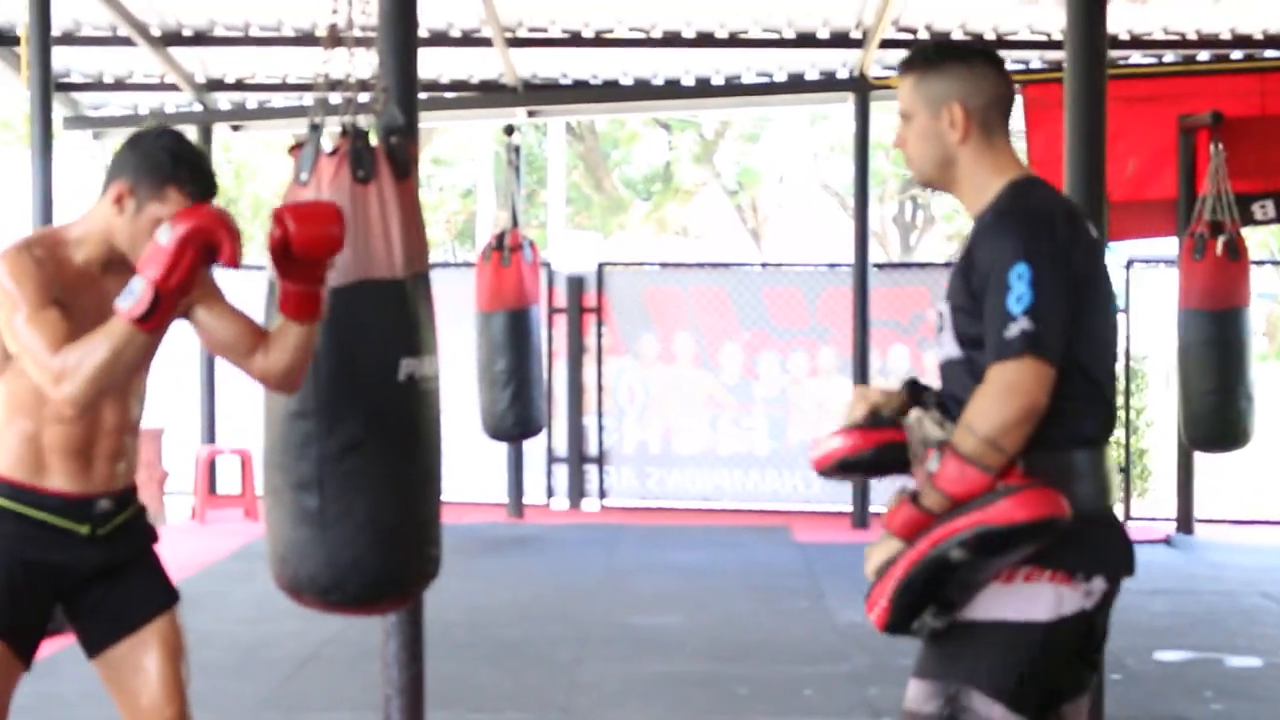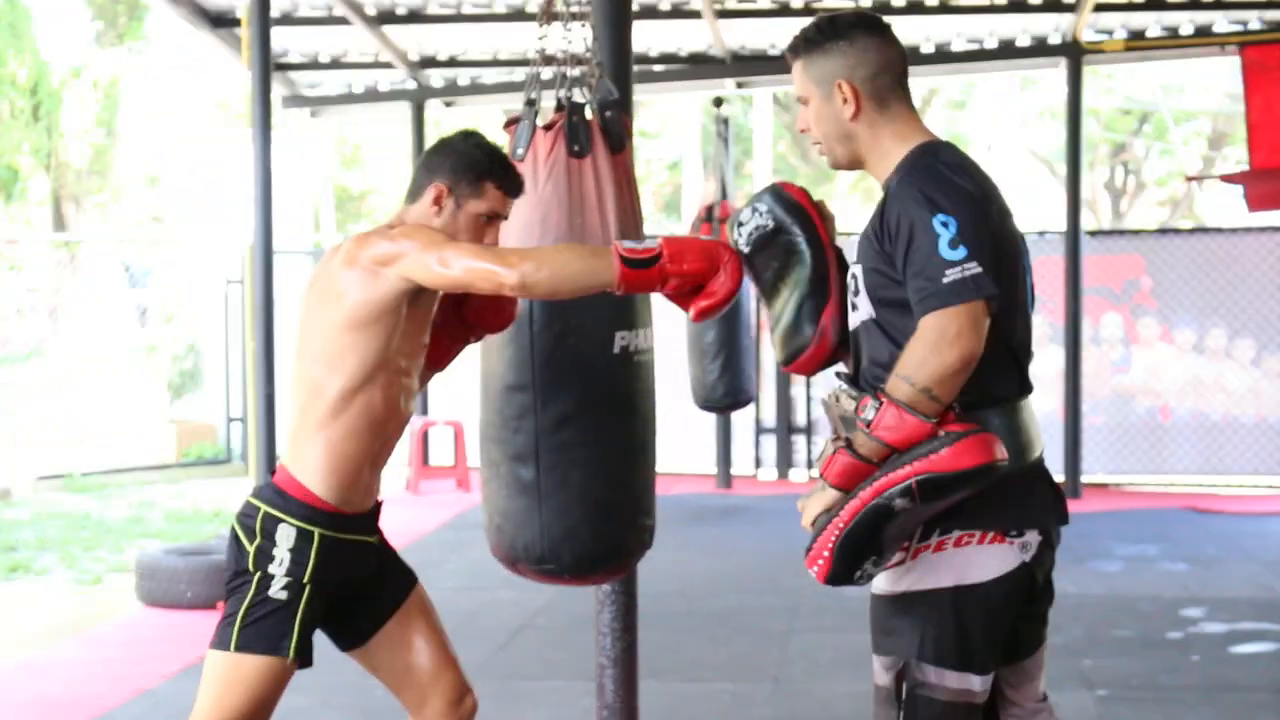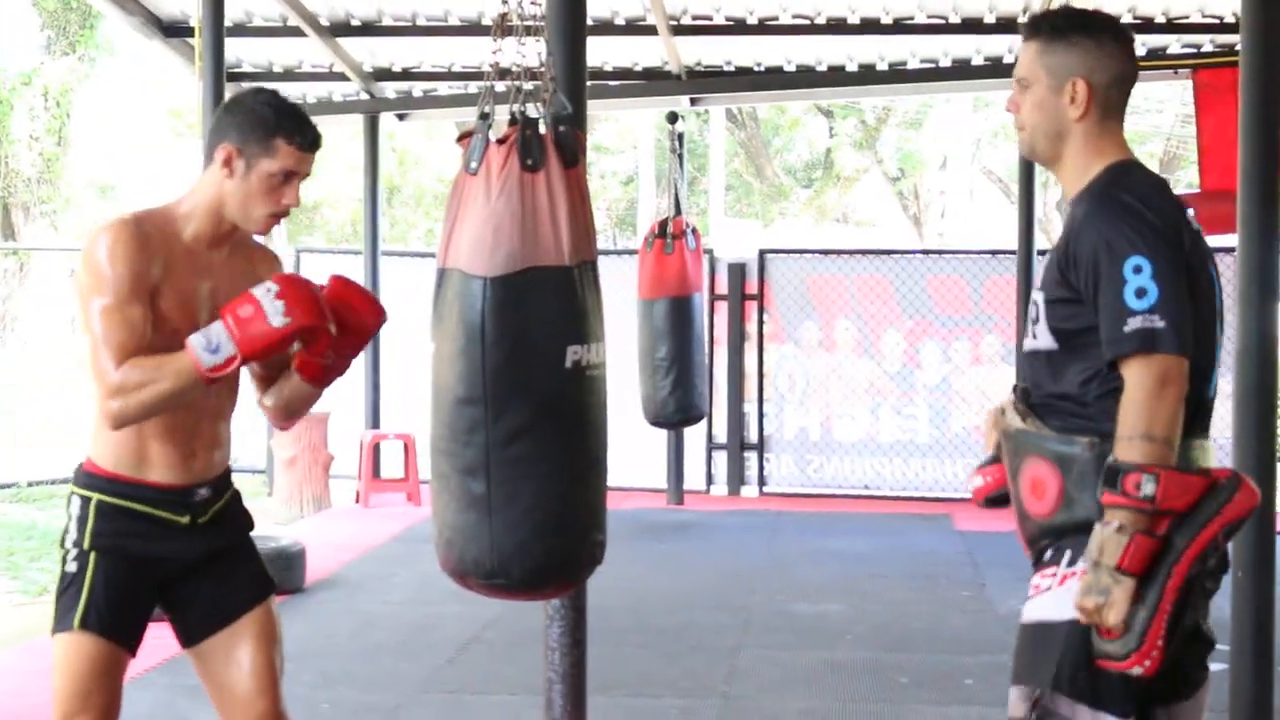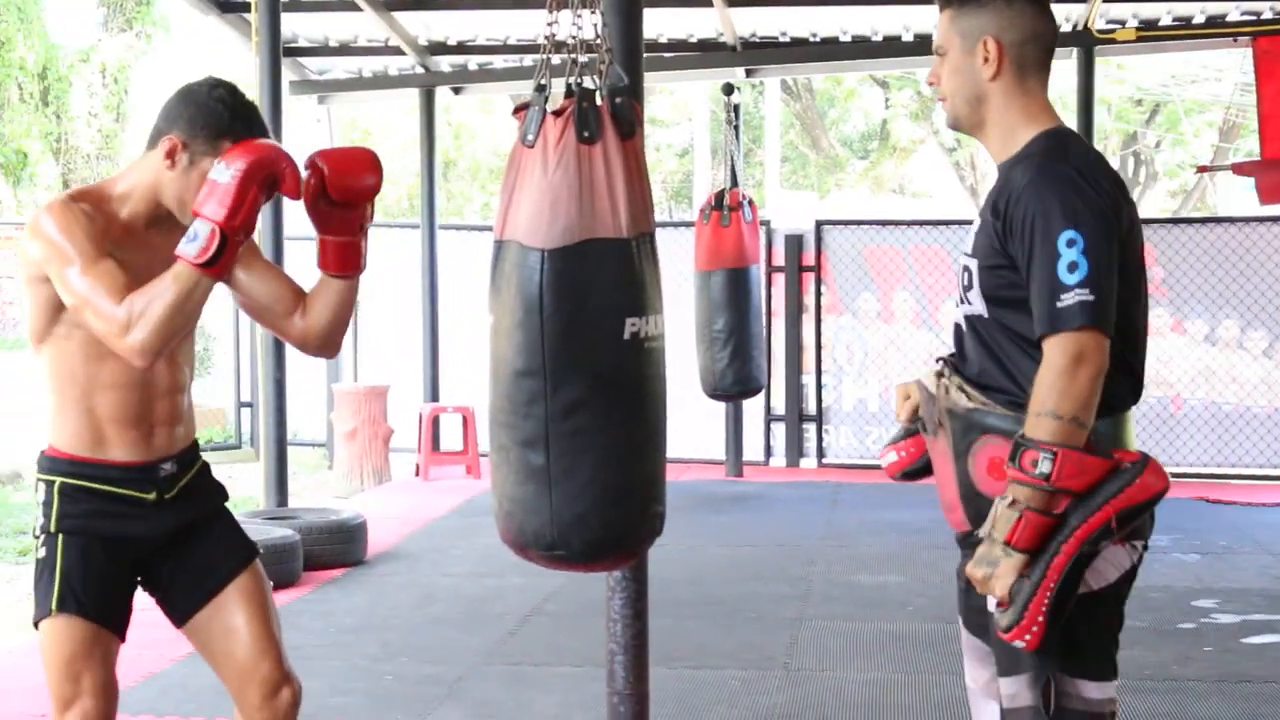
dt=1s
person 1, frame 1
left shoulder: (1018, 227)
right shoulder: (1036, 221)
left elbow: (1019, 389)
right wrist: (909, 409)
left hip: (1030, 547)
right hip: (1059, 539)
person 1, frame 2
left shoulder: (928, 187)
right shoulder: (915, 194)
left elbow: (955, 338)
right elbow: (862, 340)
left hip: (958, 508)
right hip: (1003, 501)
person 1, frame 3
left shoulder: (1114, 214)
right shoulder: (1135, 206)
left elbow: (1157, 379)
left wrist: (1119, 552)
right wrist: (1032, 415)
left hip: (1110, 539)
right hip: (1159, 537)
person 1, frame 4
left shoulder: (1055, 183)
right shoulder: (1025, 179)
left elbow: (1077, 356)
left wrist: (1019, 527)
right wrist: (943, 390)
left hip: (1056, 525)
right hip: (1013, 507)
person 2, frame 1
left shoulder: (179, 276)
left elbow: (280, 371)
right elbow: (69, 392)
left wrist: (301, 281)
right wrist: (154, 287)
left hip: (115, 528)
person 2, frame 2
left shoulder: (384, 271)
right shoulder: (390, 250)
right elbow: (517, 275)
left wrist: (446, 337)
right wrist: (662, 265)
left hip: (346, 536)
right hip: (297, 537)
person 2, frame 3
left shoulder: (260, 267)
right shoulder: (124, 245)
left elbow: (281, 410)
right elbow: (118, 400)
left wrist: (324, 356)
right wrist: (235, 338)
left hip: (212, 517)
right hip: (118, 519)
person 2, frame 4
left shoulder: (220, 231)
right shoulder: (66, 222)
left elbow: (316, 335)
right elbow: (136, 341)
left wrist: (342, 232)
right wrist: (215, 225)
left hip: (182, 489)
right hip: (87, 501)
